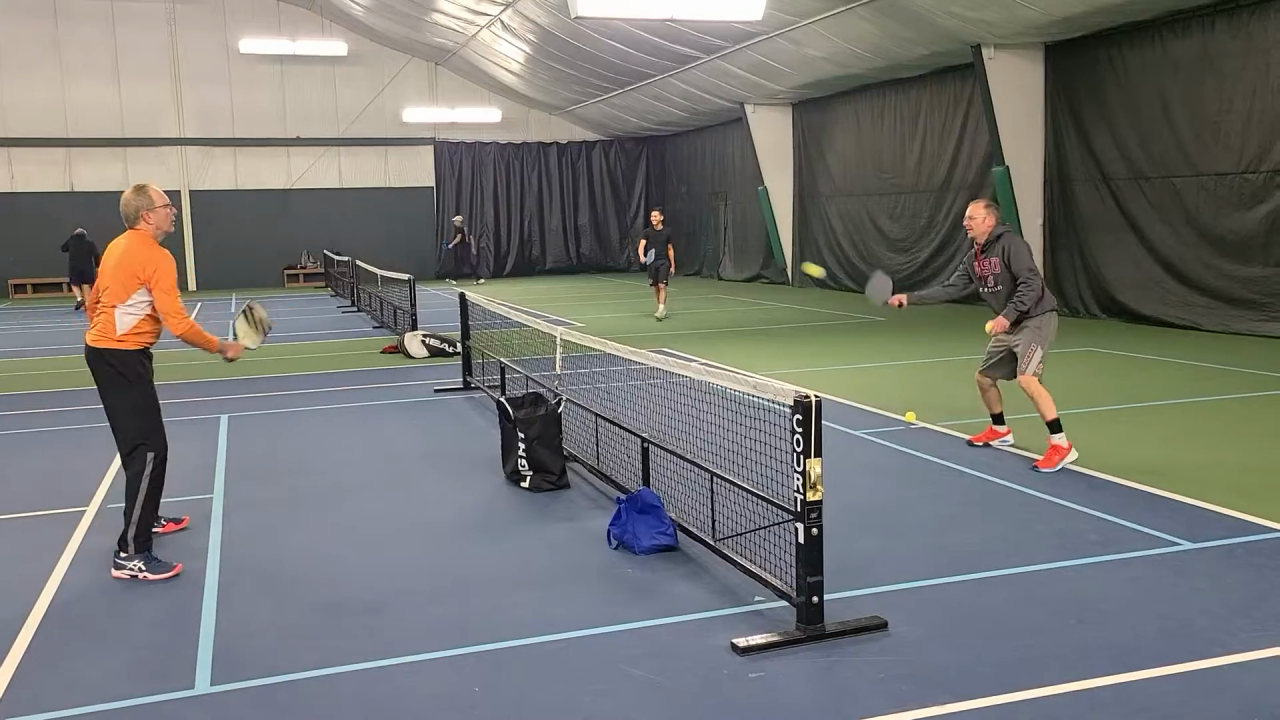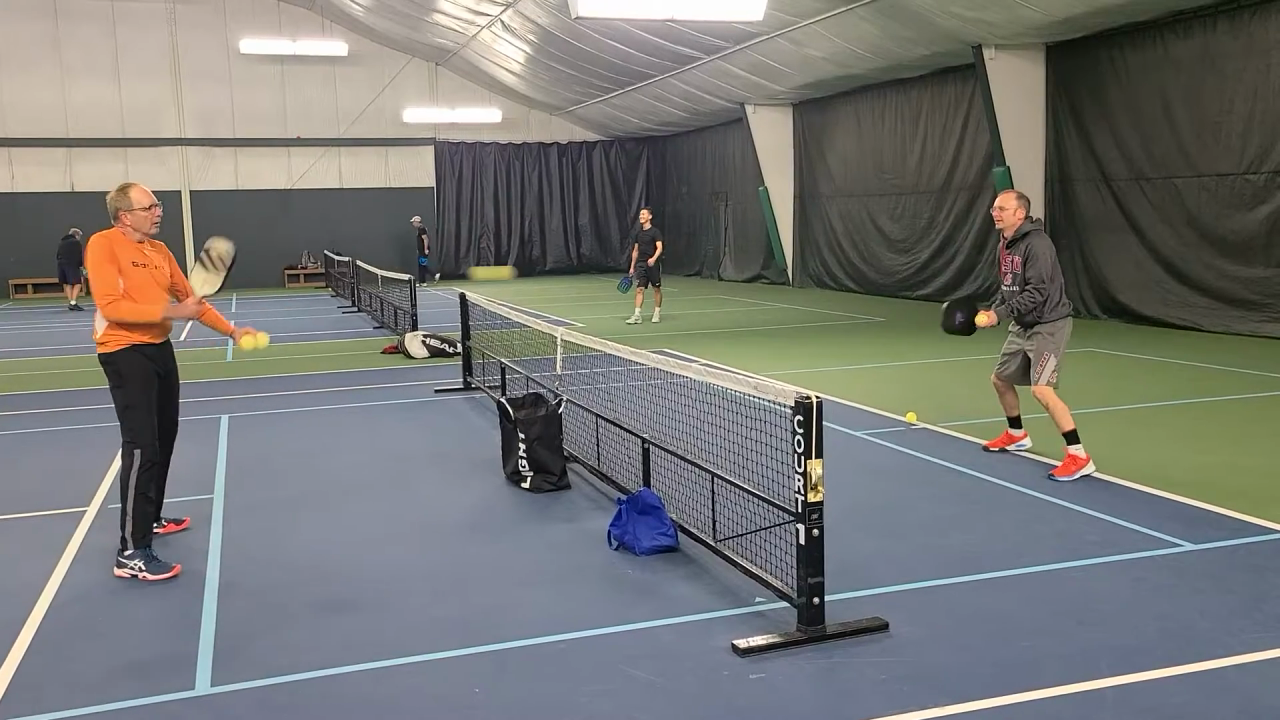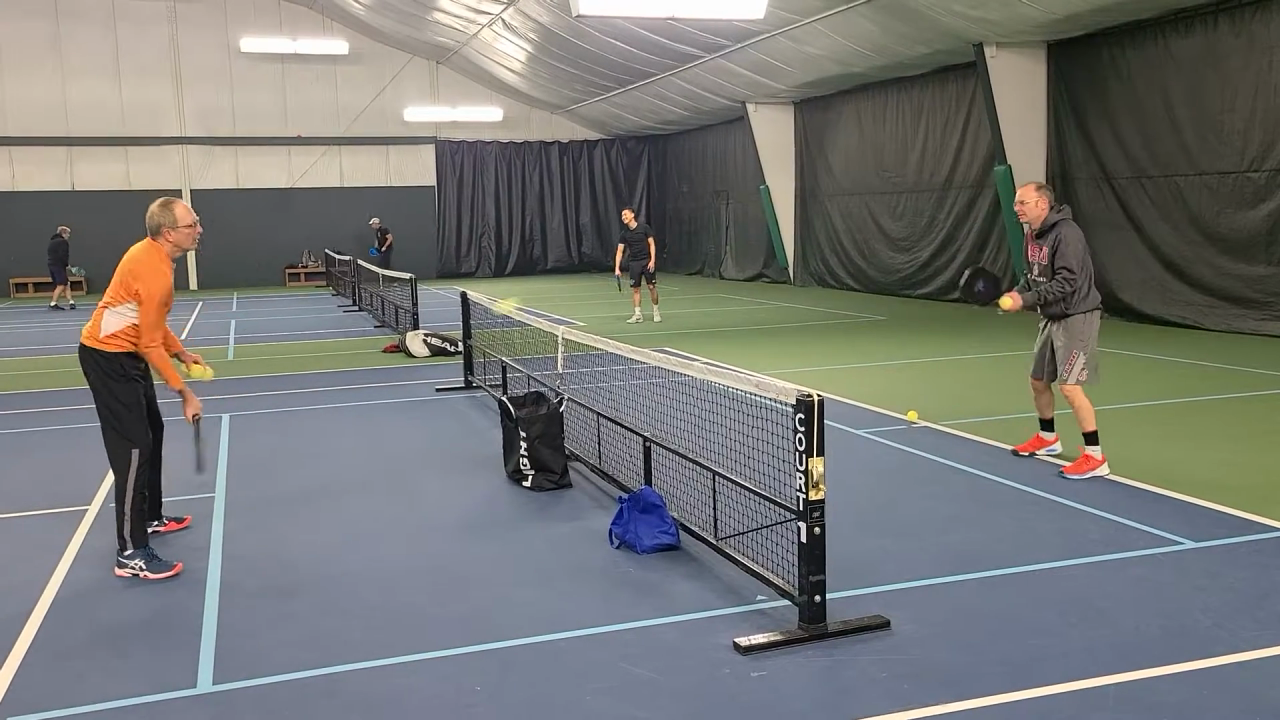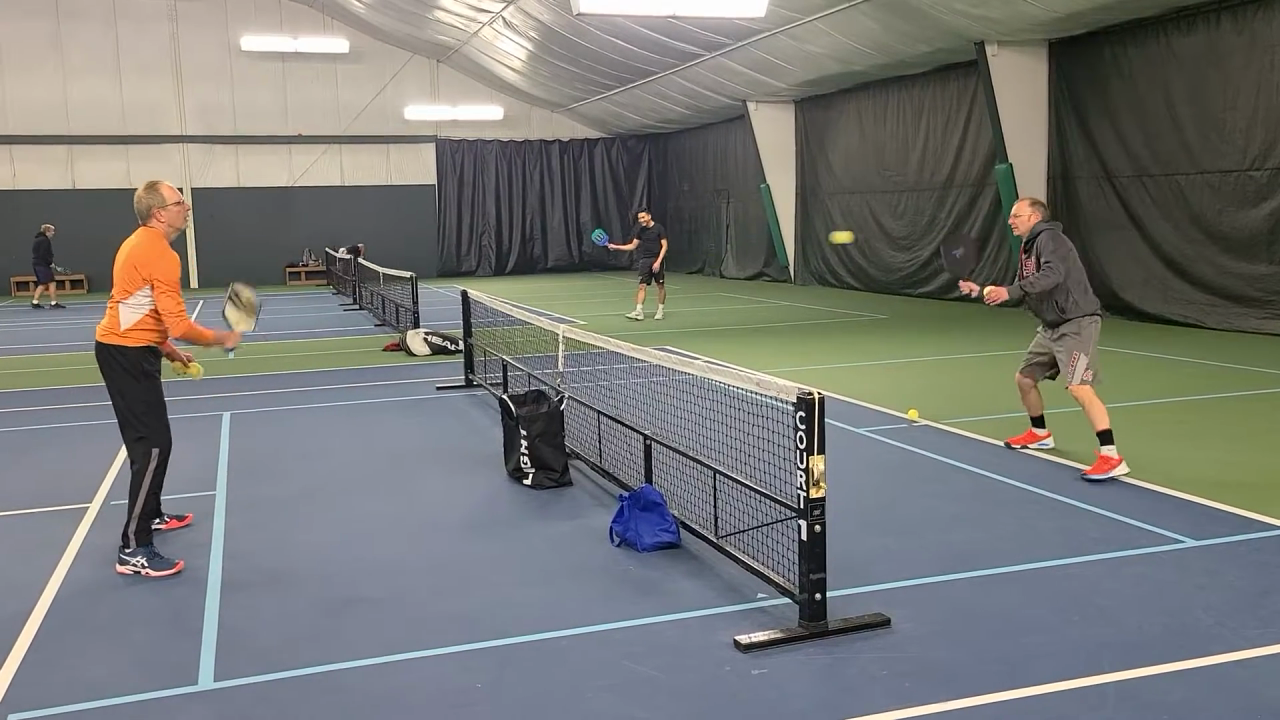
dt=0.7s
person 1, frame 1
left shoulder: (119, 246)
right shoulder: (156, 257)
left elbow: (94, 303)
right elbow: (177, 324)
right wrist: (221, 348)
left hip: (105, 350)
right hip: (120, 356)
left knee: (138, 444)
right knee: (149, 449)
left ankle: (146, 517)
right ankle: (130, 555)
person 1, frame 2
left shoulder: (158, 250)
right shoulder: (103, 243)
left elbow: (189, 298)
right elbow: (112, 307)
left wrist: (231, 330)
right wrist: (172, 312)
left hip: (159, 351)
right hip: (125, 354)
left knee: (164, 438)
right knee: (142, 446)
left ankle: (150, 517)
right ankle: (132, 553)
person 1, frame 3
left shoulder: (149, 253)
right shoulder: (156, 276)
right elbow: (153, 345)
left wrist: (183, 352)
right wrist: (185, 394)
left hip: (122, 353)
right hip: (109, 357)
left knee: (151, 433)
right knee: (133, 446)
left ankle: (149, 516)
right ankle: (131, 552)
person 1, frame 4
left shoulder: (139, 244)
right shoulder: (162, 256)
right elbow: (179, 325)
left wrist: (167, 348)
right wrist: (221, 338)
left hip: (124, 349)
right hip: (129, 354)
left knee: (147, 438)
right knee: (153, 446)
left ankle: (149, 514)
right ankle: (133, 550)
person 2, frame 1
left shoulder: (1010, 244)
right shoulder: (973, 257)
left elbow: (1031, 283)
right elbow: (951, 289)
left wrist: (1008, 315)
right wrist: (909, 298)
left hip: (1036, 320)
right hip: (1008, 325)
left knee: (1028, 380)
right knee: (984, 378)
left ankle: (1061, 445)
right ankle: (1000, 430)
person 2, frame 2
left shoulder: (1036, 243)
right shoulder: (1004, 246)
left elbow: (1037, 292)
left wrist: (1000, 313)
right wrist: (993, 310)
left hip: (1049, 326)
right hip: (1022, 326)
left knee: (1041, 390)
right knee: (1001, 380)
left ankle: (1078, 456)
right ankle: (1016, 435)
person 2, frame 3
left shoulder: (1066, 233)
right shoulder: (1031, 236)
left elbow: (1065, 283)
left wrist: (1026, 300)
right wrist: (1017, 294)
left hip: (1078, 318)
right hip: (1051, 320)
left knee: (1070, 388)
right knee: (1037, 381)
left ankle: (1094, 457)
right ankle: (1047, 439)
person 2, frame 4
left shoulder: (1048, 238)
right shoulder: (1028, 249)
left elbow: (1053, 274)
right elbow: (1021, 292)
left wrist: (1010, 291)
right wrist: (981, 290)
left hip: (1078, 323)
right hip: (1051, 326)
left knee: (1079, 388)
right knee: (1024, 379)
left ankle: (1111, 456)
right ankle: (1040, 434)
